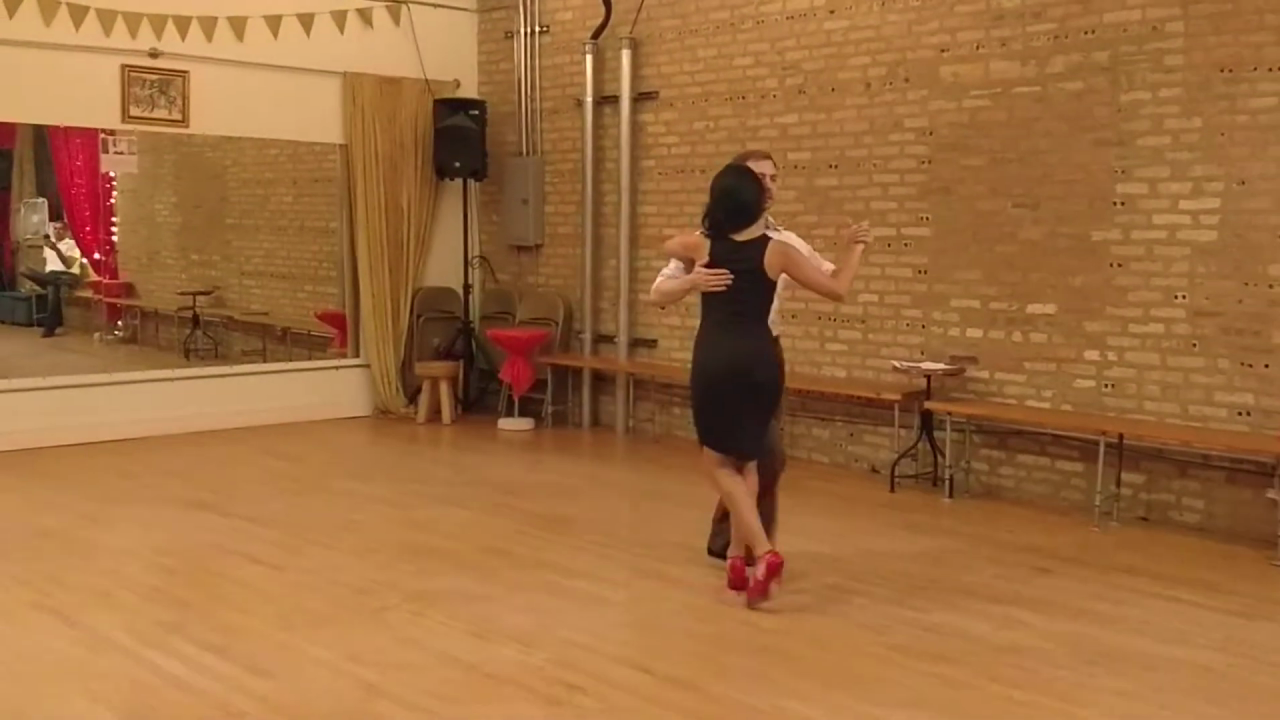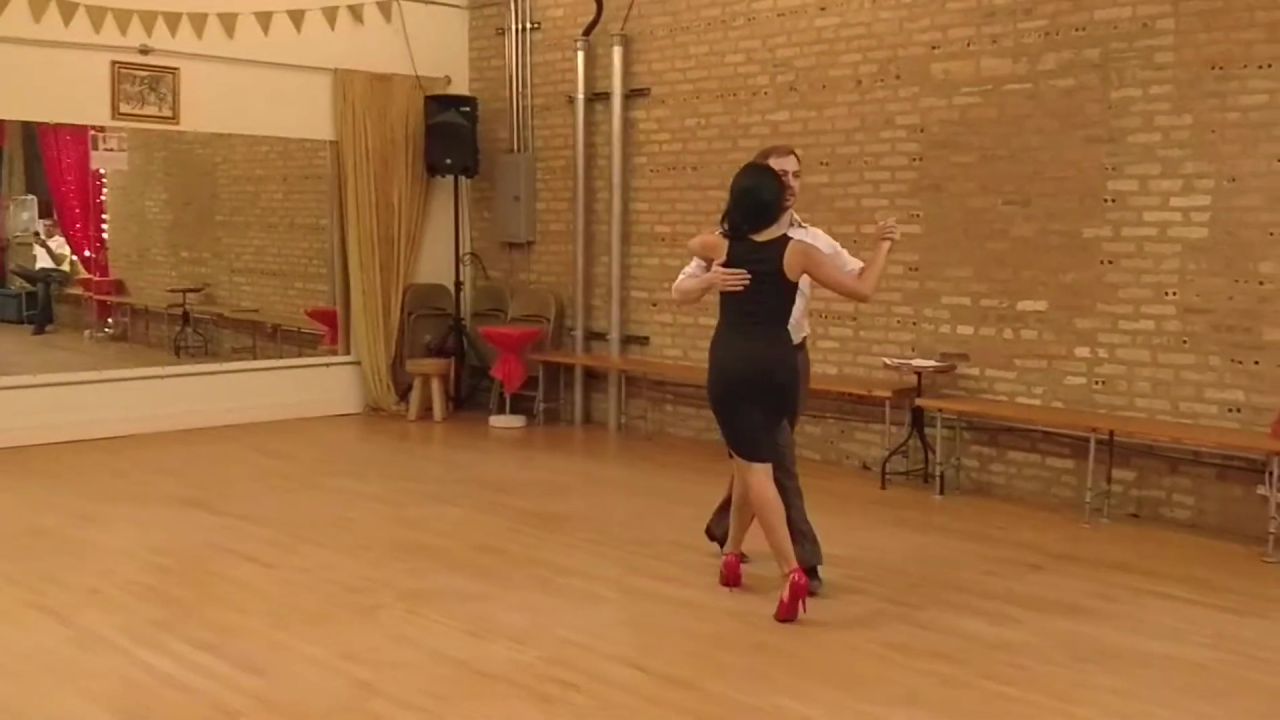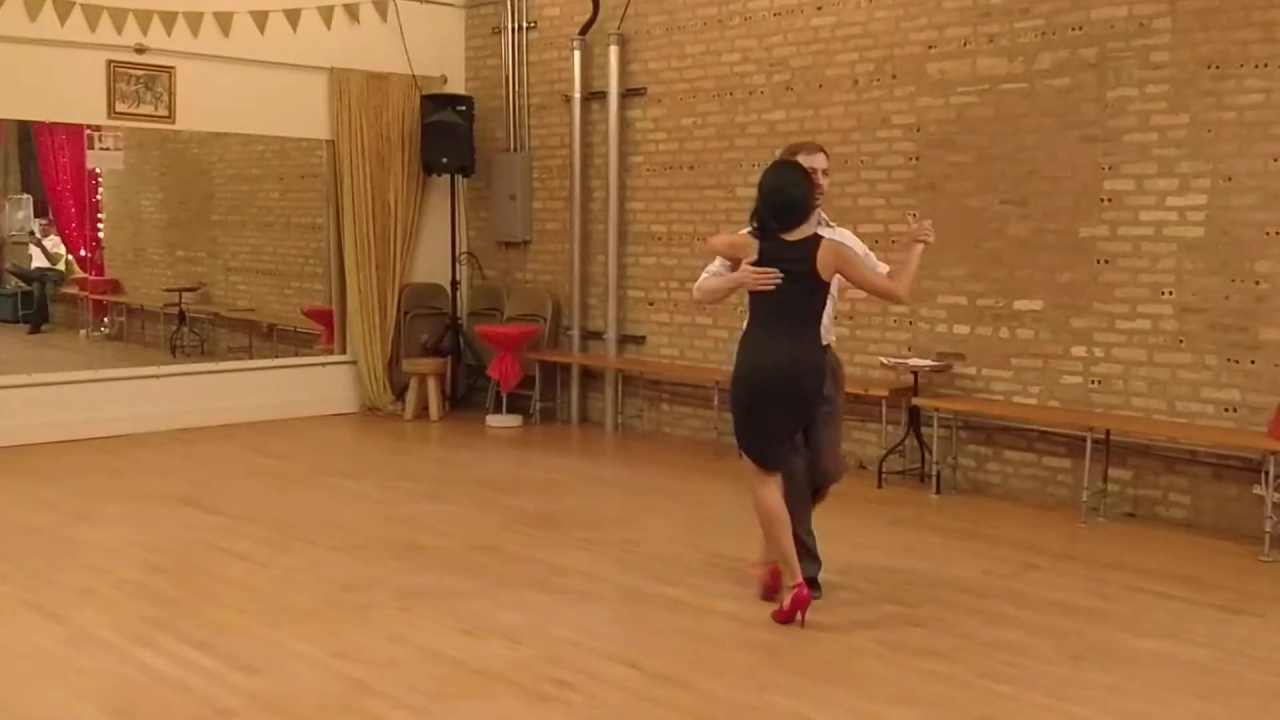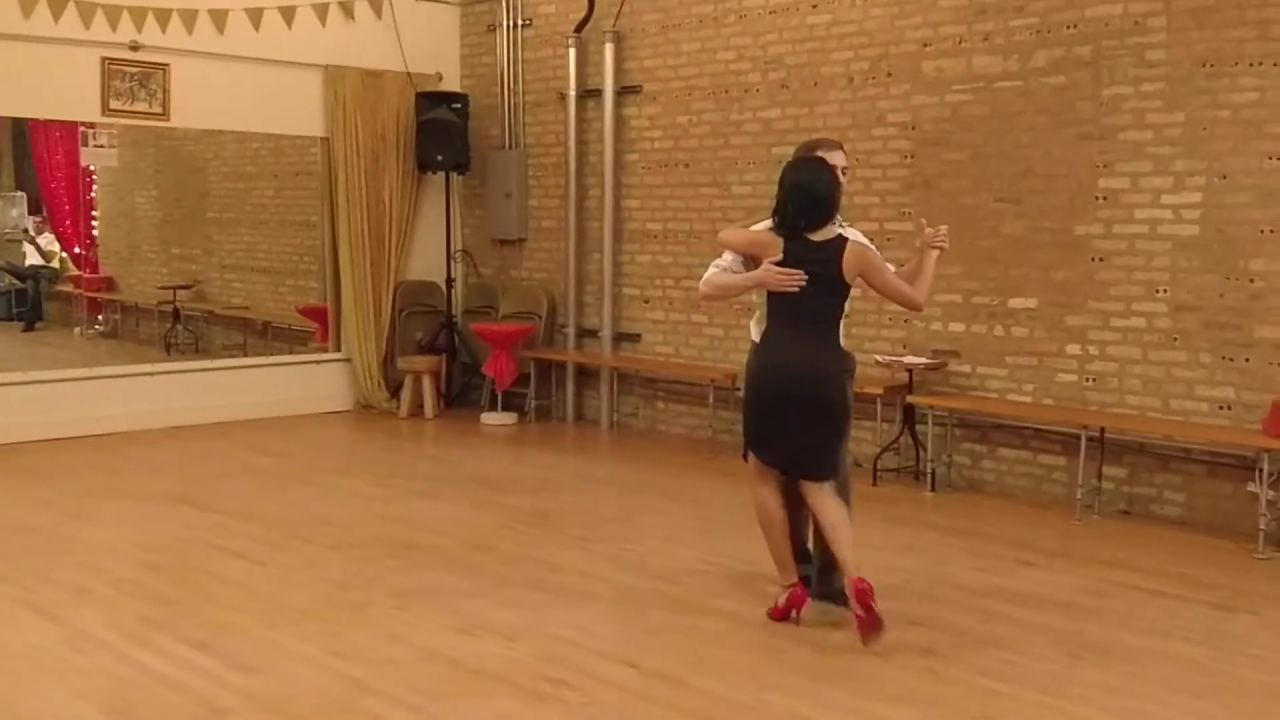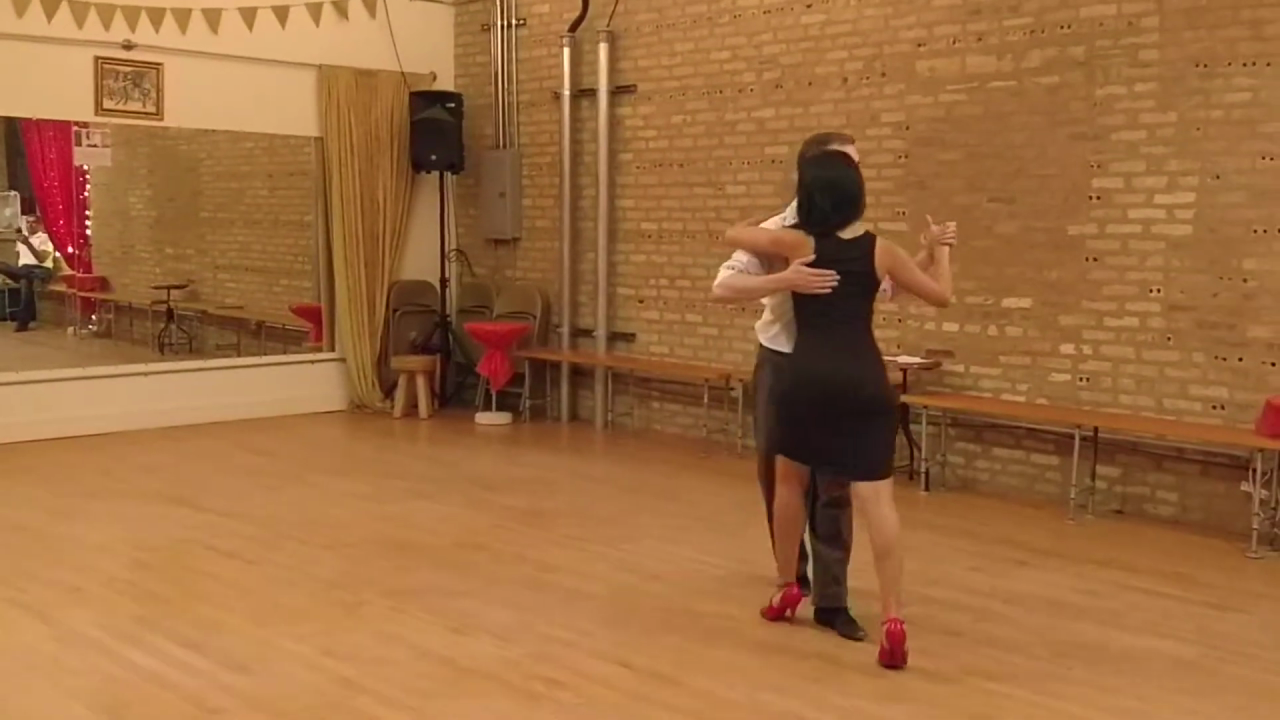
dt=0.3s
person 1, frame 1
left shoulder: (702, 246)
right shoulder: (776, 252)
left elbow: (668, 245)
right elbow: (837, 289)
right wrist: (856, 247)
left hip: (714, 361)
right hip: (759, 360)
left knee: (723, 465)
right knee: (747, 461)
left ankle: (762, 554)
right ankle: (736, 559)
person 1, frame 2
left shoulder: (721, 246)
right shoulder: (797, 252)
left elbow: (692, 244)
right elbow: (862, 290)
right wrist: (884, 244)
left hip: (730, 363)
right hip: (777, 363)
left knee: (755, 468)
right knee: (752, 460)
left ankle: (792, 572)
right ankle: (732, 555)
person 1, frame 3
left shoulder: (751, 246)
right shoulder: (830, 251)
left elbow: (714, 242)
right elbow: (896, 291)
right wrist: (917, 246)
left hip: (757, 365)
right hip: (805, 368)
left knee: (764, 475)
right knee: (773, 467)
left ankle: (795, 582)
right ankle: (777, 560)
person 1, frame 4
left shoulder: (771, 245)
right shoulder: (853, 253)
left elbow: (724, 236)
right elbow: (915, 299)
right wrist: (931, 252)
left hip: (774, 369)
right hip: (824, 374)
left knee: (766, 479)
right knee: (820, 487)
left ankle: (791, 585)
right ankle: (855, 581)
person 1, frame 5
left shoulder: (797, 243)
right shoulder: (880, 250)
left elbow: (733, 234)
right elbow: (941, 294)
left wrist: (769, 231)
right wrist: (941, 248)
left hip: (809, 375)
right hip: (865, 377)
left knee: (789, 481)
right knee: (876, 497)
left ankle: (787, 587)
right ankle: (893, 620)
person 2, frame 1
left shoulder: (785, 242)
left elbow: (830, 280)
right elbow: (658, 294)
right wrist: (692, 281)
right knee: (766, 452)
left ankle: (722, 536)
person 2, frame 2
left shoulder: (814, 240)
left elbow: (860, 280)
right elbow: (680, 291)
right wrist: (711, 281)
left hip: (792, 357)
right knee: (778, 458)
left ankle: (722, 525)
right ankle: (804, 558)
person 2, frame 3
left shoulder: (840, 241)
left elbow: (888, 283)
right elbow: (700, 292)
right wrist: (737, 280)
left hip: (820, 361)
left knee: (828, 465)
right knee: (789, 467)
left ankle: (790, 518)
right ankle: (801, 564)
person 2, frame 4
left shoulder: (851, 241)
right shoulder: (766, 236)
right elbow: (709, 286)
left wrist: (924, 254)
right wrist: (758, 279)
left knee: (833, 471)
left ankle: (831, 574)
right ankle: (799, 568)
person 2, frame 5
right shoulder: (777, 234)
left elbow: (891, 286)
right elbow: (723, 287)
left wrist: (929, 253)
right wrist: (785, 280)
right hip: (783, 366)
left knee: (835, 486)
right knee: (780, 475)
left ankle: (831, 599)
right ankle: (793, 573)
